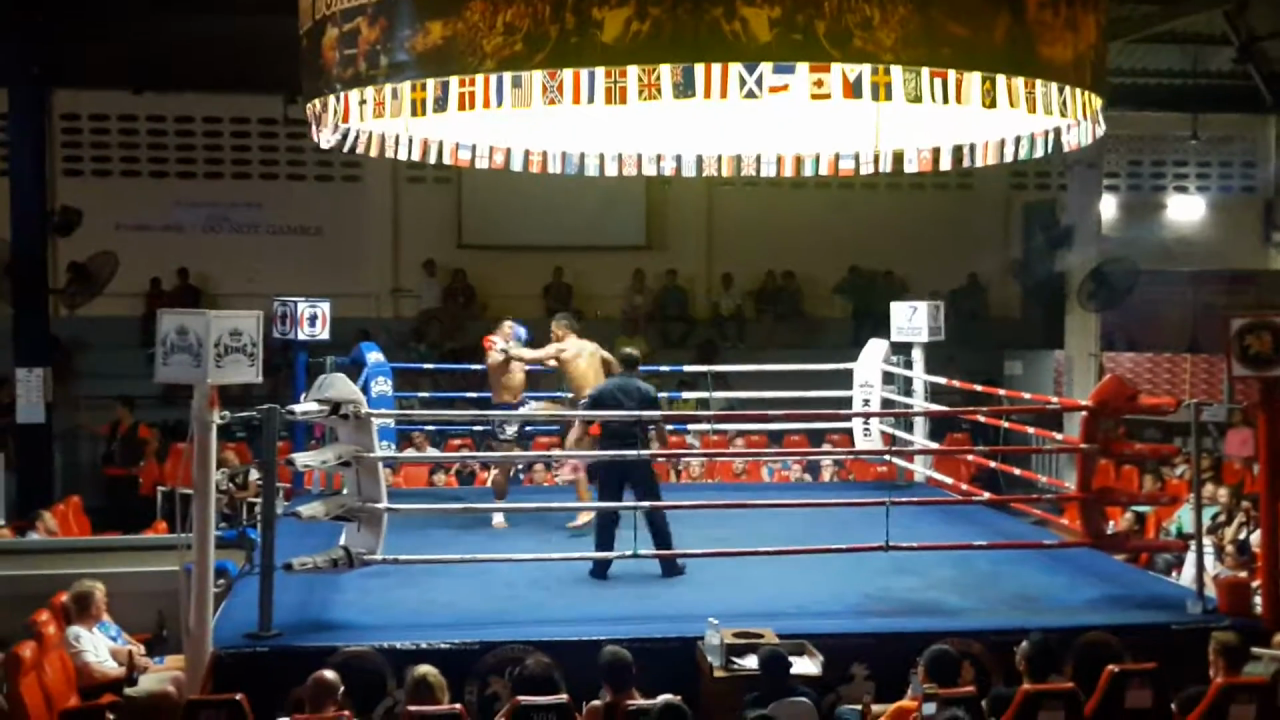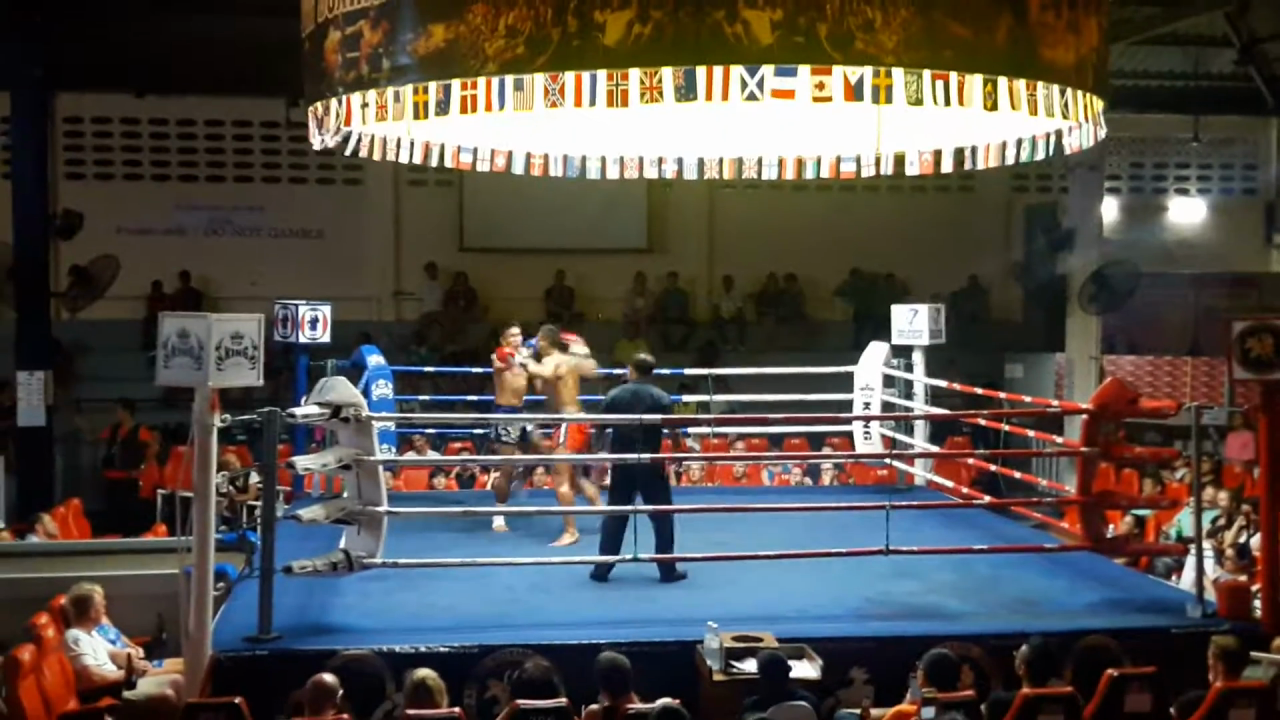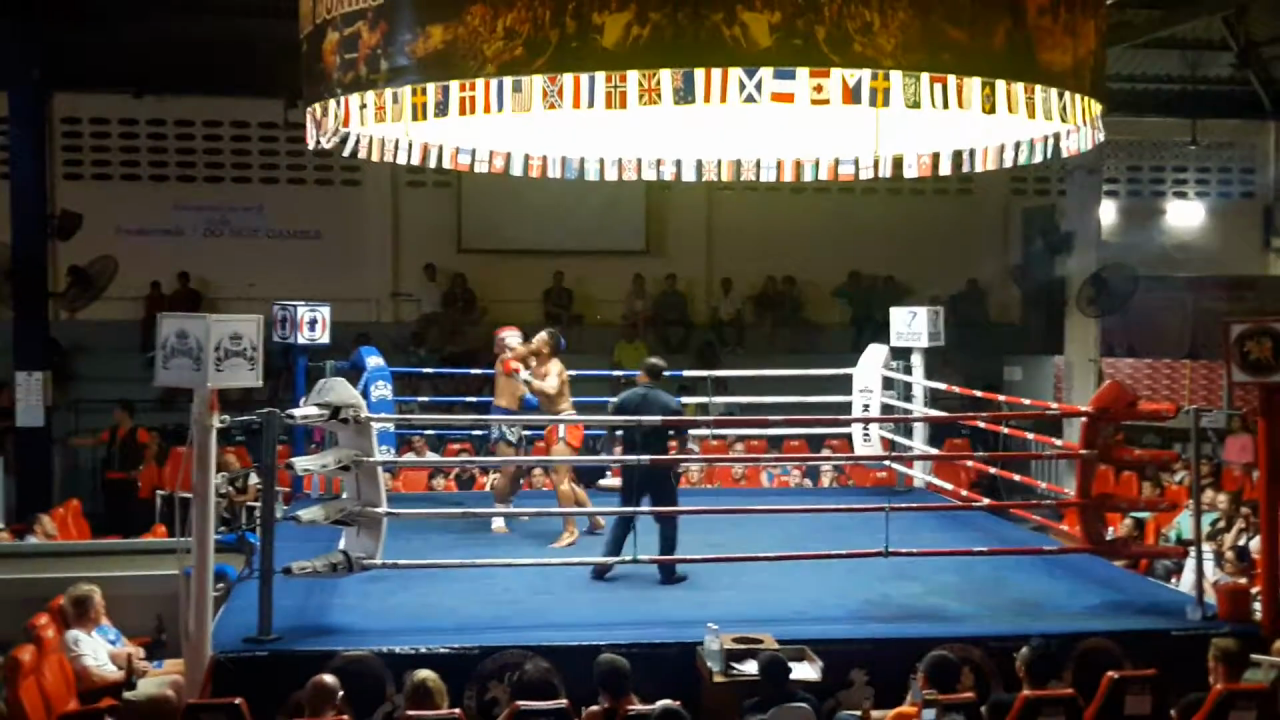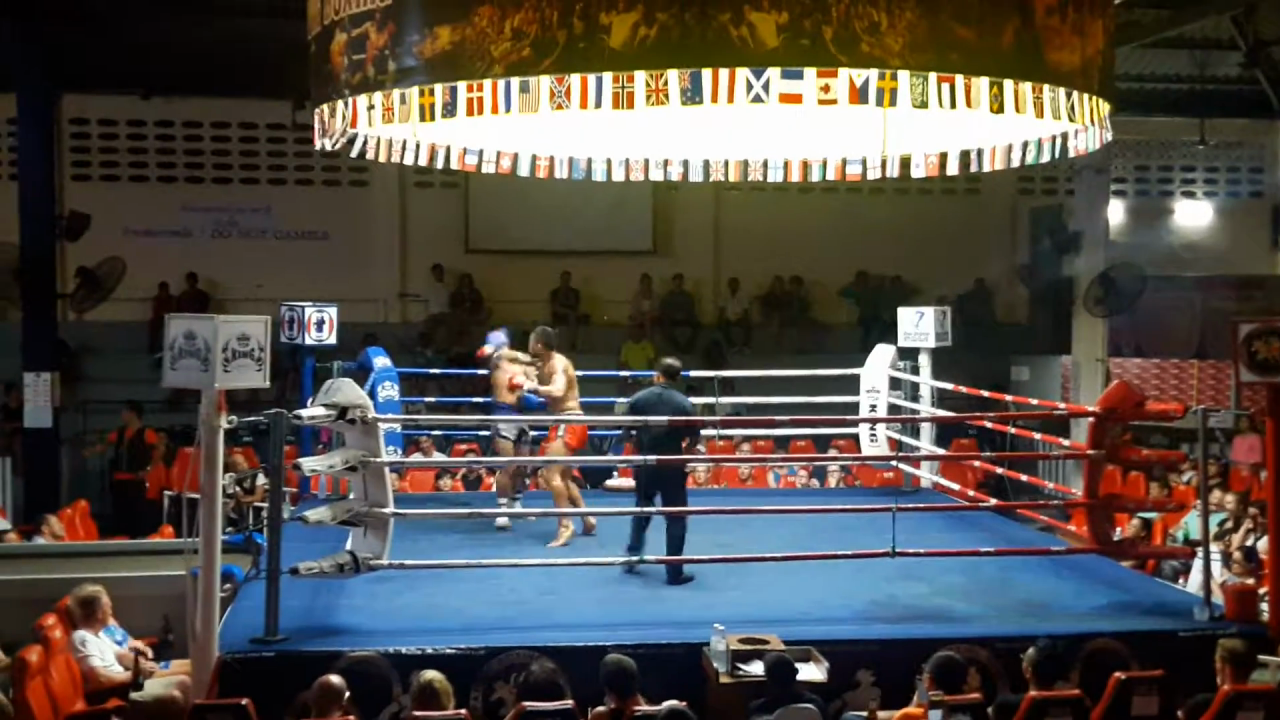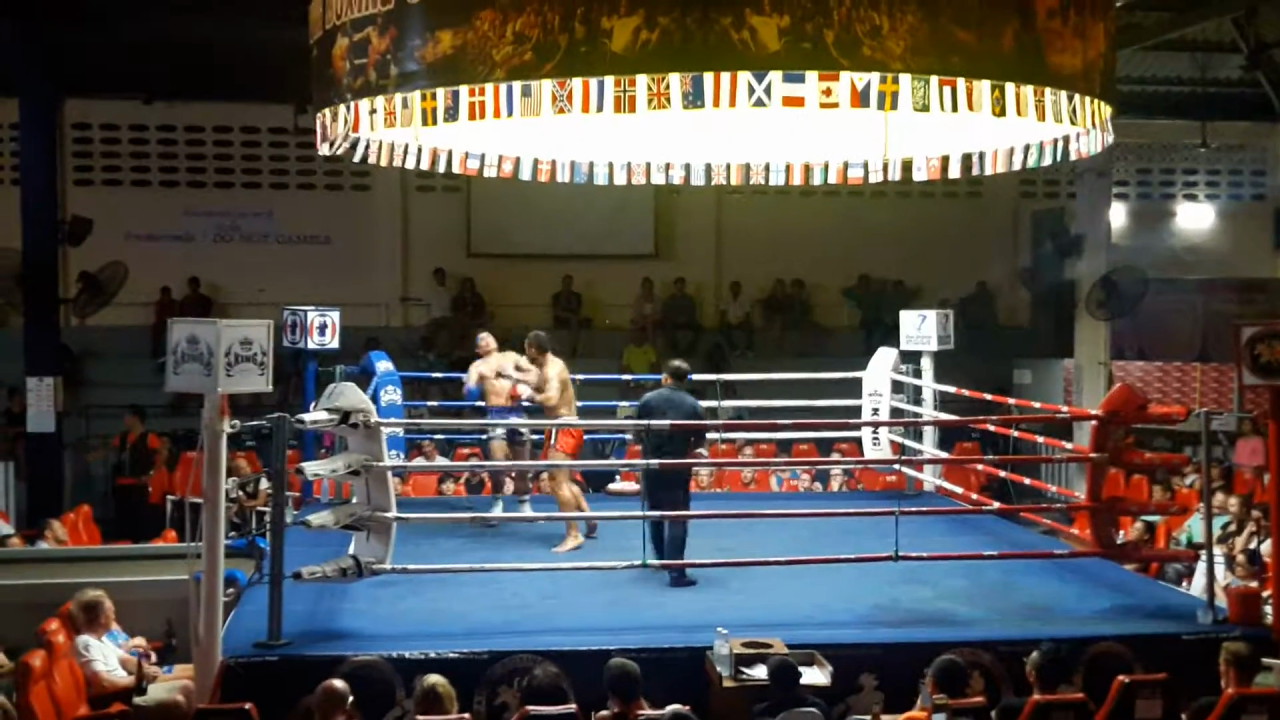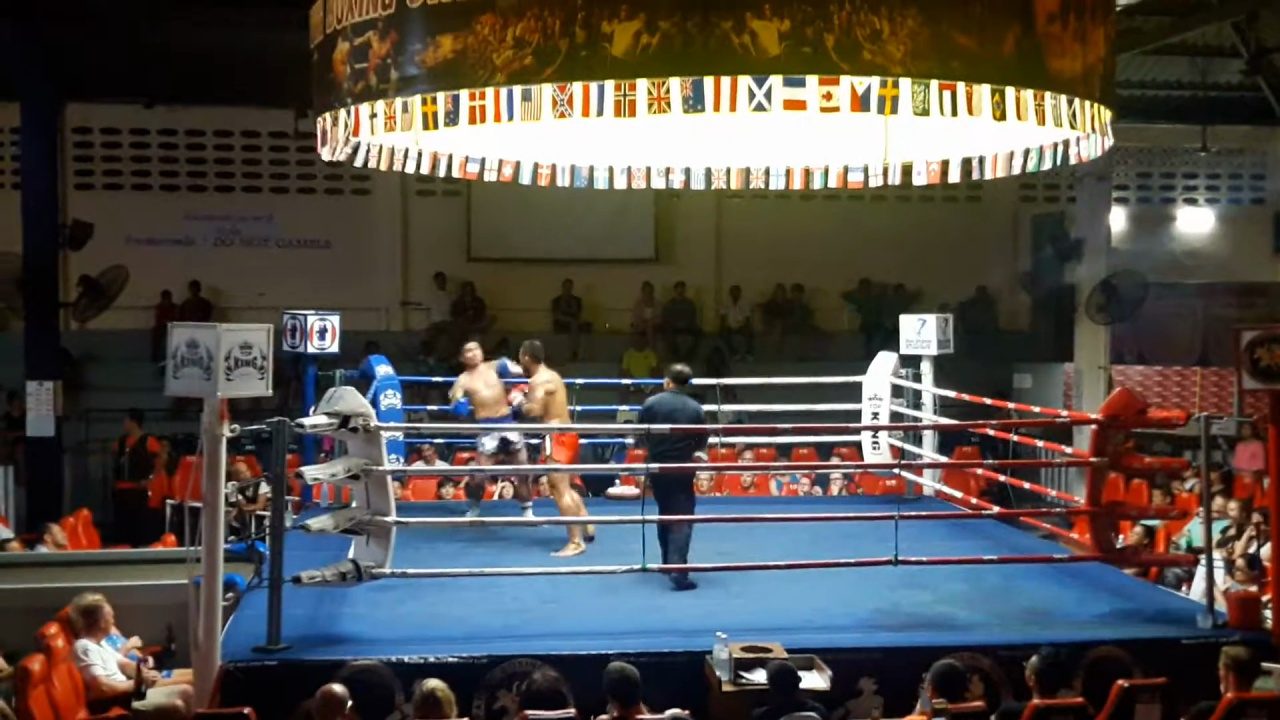
dt=0.1s
person 1, frame 1
left shoulder: (600, 391)
right shoulder: (648, 391)
left elbow: (582, 424)
right elbow: (659, 427)
right wrist: (665, 450)
left hip: (609, 459)
right hip: (639, 458)
left knee: (607, 511)
right knee: (653, 509)
left ankle: (600, 566)
right ankle: (668, 563)
person 1, frame 2
left shoulder: (614, 396)
right shoulder: (662, 399)
left hip: (622, 465)
right hip: (651, 465)
left knee: (614, 516)
right knee: (661, 515)
left ankle: (602, 567)
right ankle: (667, 569)
person 1, frame 3
left shoulder: (624, 399)
right shoulder: (671, 404)
right elbow: (681, 438)
left hip: (632, 466)
right hip: (659, 467)
left knee: (625, 516)
right knee: (667, 518)
left ankle: (604, 563)
right ankle: (667, 571)
person 1, frame 4
left shoulder: (639, 398)
right shoulder: (684, 404)
right elbow: (693, 439)
left hip: (645, 465)
right hip: (672, 466)
left knee: (643, 511)
right knee: (676, 516)
left ankle: (633, 555)
right ankle: (674, 570)
person 1, frame 5
left shoulder: (648, 399)
right shoulder: (693, 406)
right elbow: (699, 441)
left hip: (652, 466)
right hip: (677, 467)
left knee: (656, 511)
right knee: (677, 517)
left ankle: (662, 558)
right ankle: (676, 573)
person 1, frame 6
left shoulder: (651, 403)
right shoulder: (695, 409)
left elbow: (640, 436)
right elbow: (702, 443)
right hip: (681, 470)
left knee: (666, 514)
right knee: (682, 519)
left ankle: (669, 562)
right ankle: (677, 572)
person 2, frame 1
left shoulder: (562, 348)
right shoulder: (592, 346)
left elbow: (530, 356)
right elbow: (615, 368)
left wrist: (506, 349)
left knee: (573, 453)
left ankle: (586, 510)
person 2, frame 2
left shoulder: (550, 362)
right shoulder: (571, 359)
left elbow: (543, 373)
right elbow: (591, 371)
left wrist: (524, 361)
right wrist: (582, 351)
left hip: (569, 426)
right hip: (578, 423)
left knee: (560, 480)
right knee: (572, 477)
left ankle: (570, 531)
person 2, frame 3
left shoulder: (553, 367)
right shoulder: (540, 365)
left elbow: (550, 390)
left wrist: (526, 378)
left hip: (565, 424)
right hip: (557, 425)
left knee: (559, 477)
right knee: (565, 479)
left ankle: (570, 531)
right ankle: (595, 520)
person 2, frame 4
left shoulder: (557, 364)
right shoulder: (549, 362)
left elbow: (557, 392)
left wrist: (532, 387)
left hip: (569, 423)
right hip: (569, 424)
left knee: (551, 473)
right knee: (563, 476)
left ankle: (565, 527)
right ankle: (587, 521)
person 2, frame 5
left shoulder: (552, 370)
right shoulder: (551, 364)
left elbow: (551, 401)
right elbow: (536, 381)
left wrist: (529, 395)
right wrist: (518, 377)
left hip: (564, 428)
right hip: (567, 428)
left knee: (559, 483)
right knee: (564, 480)
left ankle: (573, 535)
right ankle: (588, 520)
person 2, frame 6
left shoulder: (539, 380)
right shoulder: (552, 375)
left elbow: (534, 411)
left wrist: (517, 402)
right wrist: (529, 393)
left hip: (558, 437)
right hip: (569, 435)
left knee: (560, 490)
right knee: (565, 486)
left ankle: (576, 541)
right ankle: (587, 530)
person 3, frame 1
left shoulder: (514, 352)
right shoulder: (495, 351)
right elbow: (495, 364)
left hip: (521, 406)
right hip: (505, 412)
right knee: (504, 466)
right ankle: (497, 513)
person 3, frame 2
left shoulder: (520, 356)
right shoulder: (500, 355)
left hip: (519, 413)
right hip: (505, 415)
right knee: (506, 469)
right ankle: (498, 517)
person 3, frame 3
left shoulder: (520, 364)
right shoulder: (505, 358)
left hip: (515, 417)
right hip: (502, 417)
left knee: (518, 469)
right knee: (508, 471)
left ankle: (508, 506)
right ankle: (497, 519)
person 3, frame 4
left shoulder: (520, 359)
right shoulder: (497, 358)
left hip: (520, 414)
right hip: (503, 413)
right knee: (508, 467)
left ankle: (516, 506)
right ankle: (502, 513)
person 3, frame 5
left shoulder: (510, 357)
right shoulder: (478, 366)
right elbow: (469, 387)
right wrist: (471, 389)
left hip: (517, 413)
right hip: (497, 416)
right knee: (498, 463)
left ankle: (525, 508)
right ankle: (497, 503)
person 3, frame 6
left shoulder: (493, 367)
right shoulder: (462, 380)
left elbow: (519, 372)
right elbow: (456, 404)
left wrist: (510, 369)
right wrist: (457, 406)
left hip: (507, 423)
left knee: (523, 474)
right knee: (479, 478)
left ankle: (527, 513)
right ankle: (474, 510)
